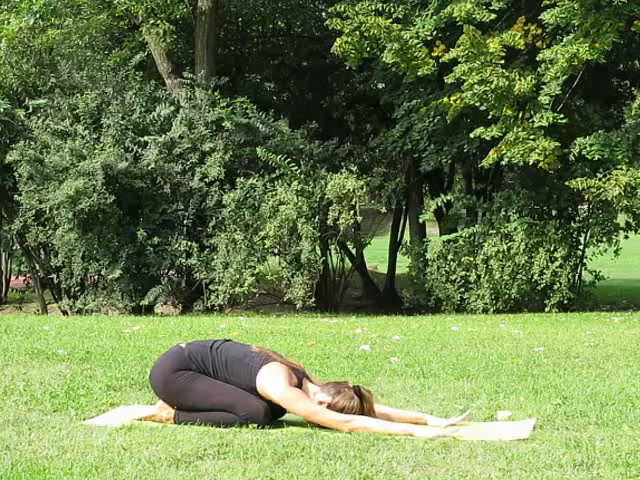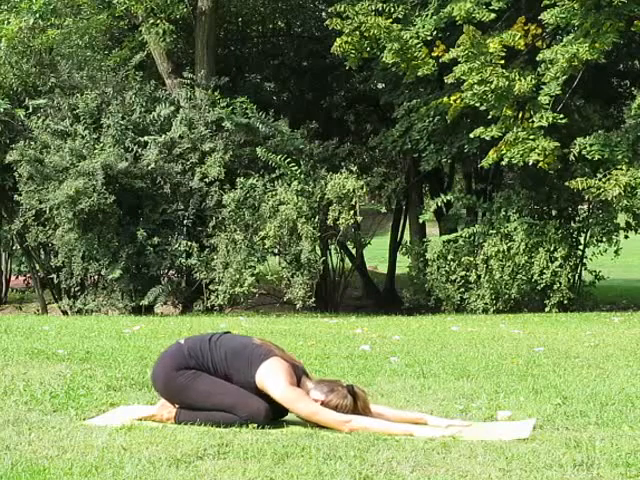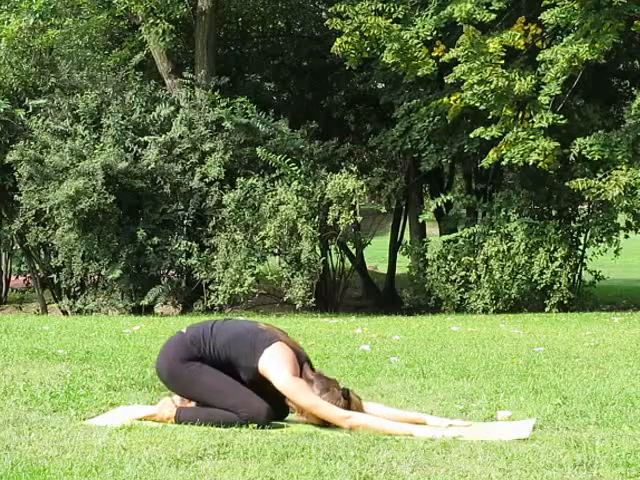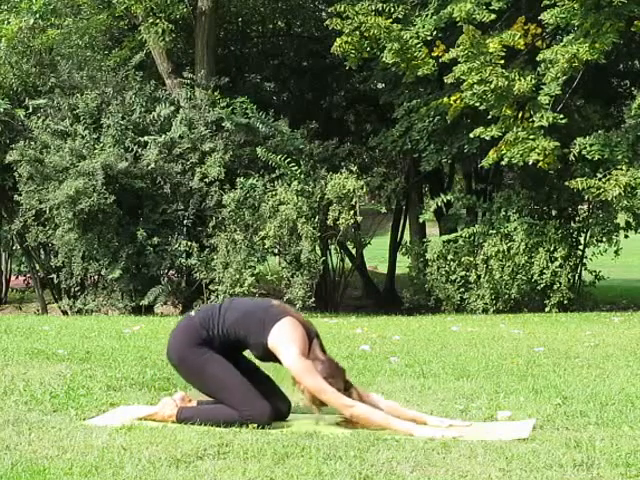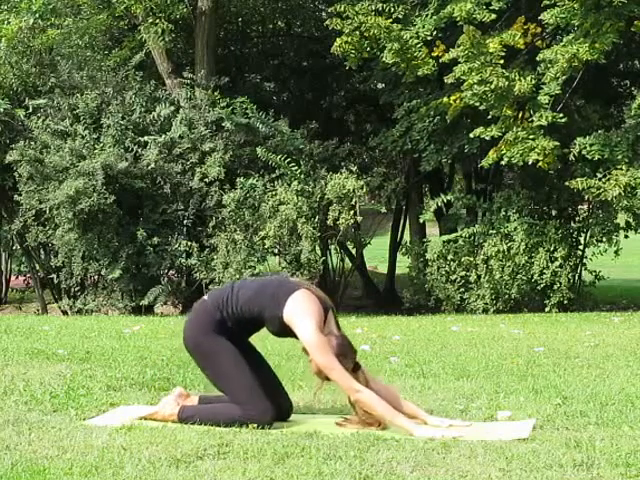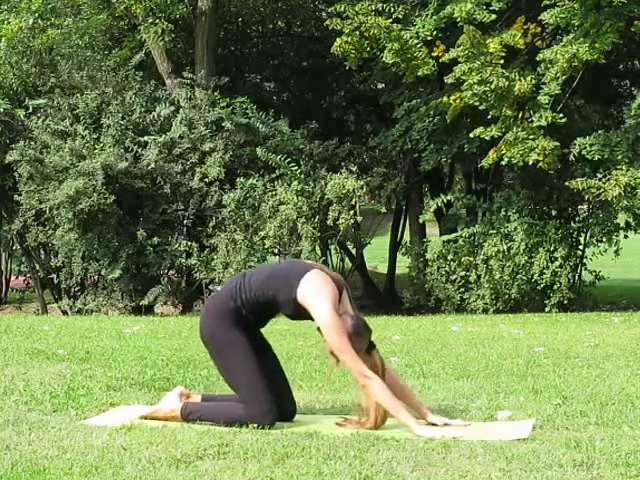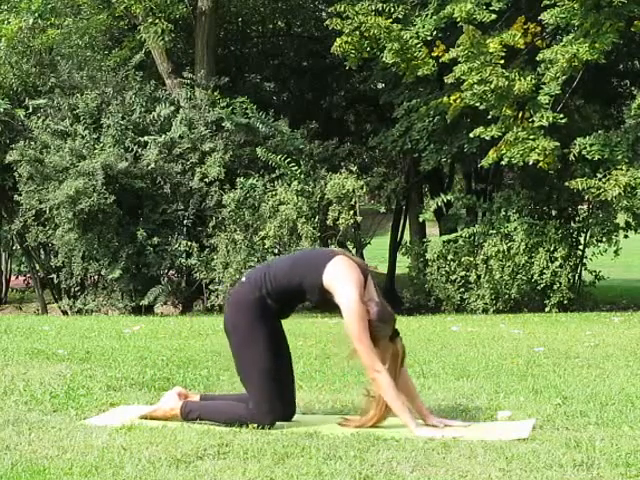
dt=0.5s
person 1, frame 1
left shoulder: (304, 383)
right shoulder: (282, 388)
left elbow: (369, 407)
right elbow: (347, 422)
left wrist: (431, 418)
right wrist: (416, 430)
left hip: (193, 360)
right hip: (172, 371)
left knee: (272, 410)
right knee: (255, 413)
left ankle: (182, 404)
right ankle: (173, 414)
person 1, frame 2
left shoulder: (301, 382)
right shoulder: (283, 386)
left elbow: (367, 407)
right elbow: (346, 422)
left wrist: (429, 418)
right wrist: (416, 431)
left hip: (195, 358)
right hip: (173, 368)
left knee: (276, 410)
right knee: (257, 413)
left ankle: (188, 402)
right ankle: (174, 414)
person 1, frame 3
left shoulder: (305, 374)
right shoulder: (286, 376)
left elbow: (361, 404)
right elbow: (346, 418)
left wrist: (428, 418)
right wrist: (415, 430)
left hip: (204, 356)
right hip: (178, 358)
left knee: (277, 409)
right knee: (257, 413)
left ankle: (191, 402)
right ankle: (175, 413)
person 1, frame 4
left shoulder: (312, 349)
right shoulder: (295, 355)
left elbow: (369, 397)
right elbow: (349, 407)
left wrist: (428, 419)
right wrist: (416, 430)
left hip: (213, 343)
right hip: (189, 342)
left knee: (279, 408)
right knee: (258, 413)
left ankle: (189, 402)
right ankle: (175, 412)
person 1, frame 5
left shoulder: (327, 326)
right shoulder: (311, 329)
left elbow: (368, 380)
right elbow: (355, 390)
left wrist: (427, 417)
right wrist: (414, 428)
left hip: (228, 329)
right hip: (206, 327)
left knee: (281, 408)
right knee: (260, 414)
left ankle: (189, 399)
right ankle: (176, 411)
person 1, frame 6
left shoulder: (341, 302)
right shoulder: (326, 309)
left elbow: (379, 367)
right elbow: (366, 377)
left wrist: (428, 414)
right wrist: (416, 426)
left hip: (242, 321)
right hip: (222, 318)
left knee: (284, 410)
right knee: (262, 416)
left ankle: (191, 397)
right ankle: (179, 409)
person 1, frame 7
left shoulder: (367, 291)
right shoulder: (351, 295)
left elbow: (392, 360)
right elbow: (375, 369)
left wrist: (427, 415)
right wrist: (414, 426)
left hip: (265, 310)
right hip: (248, 307)
left knee: (283, 410)
right knee: (264, 415)
left ankle: (192, 397)
right ankle: (178, 408)
